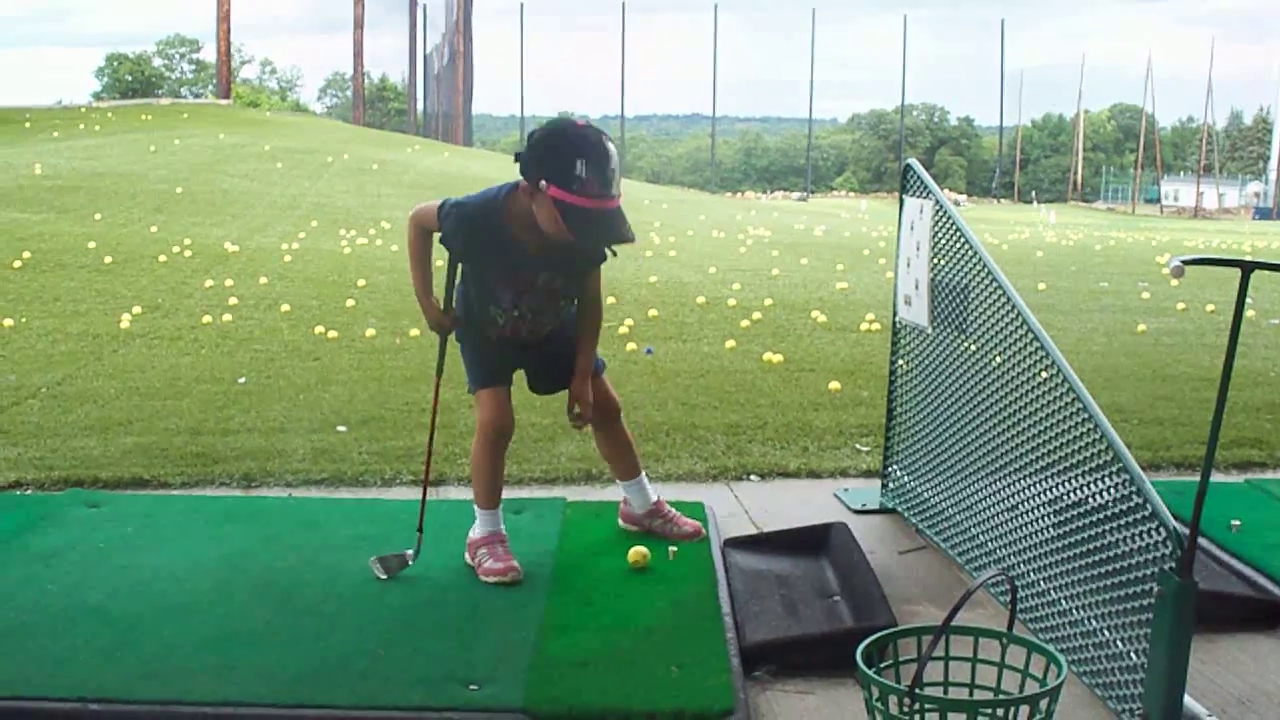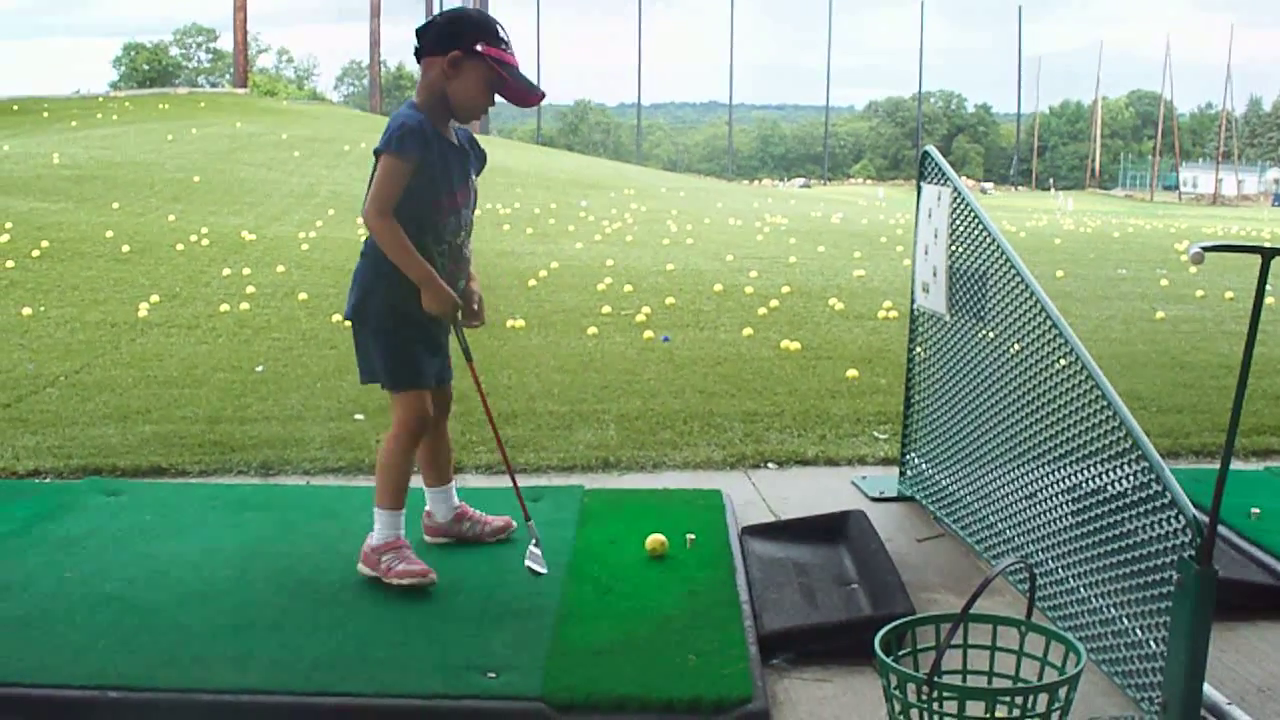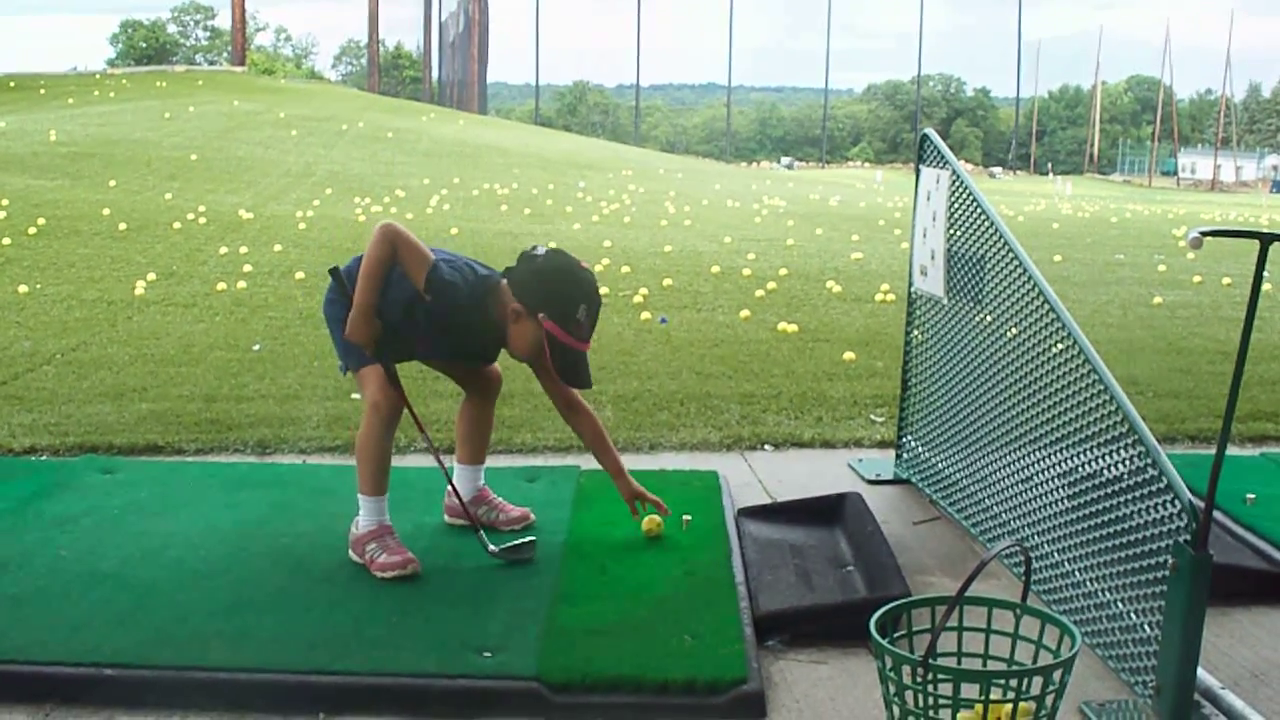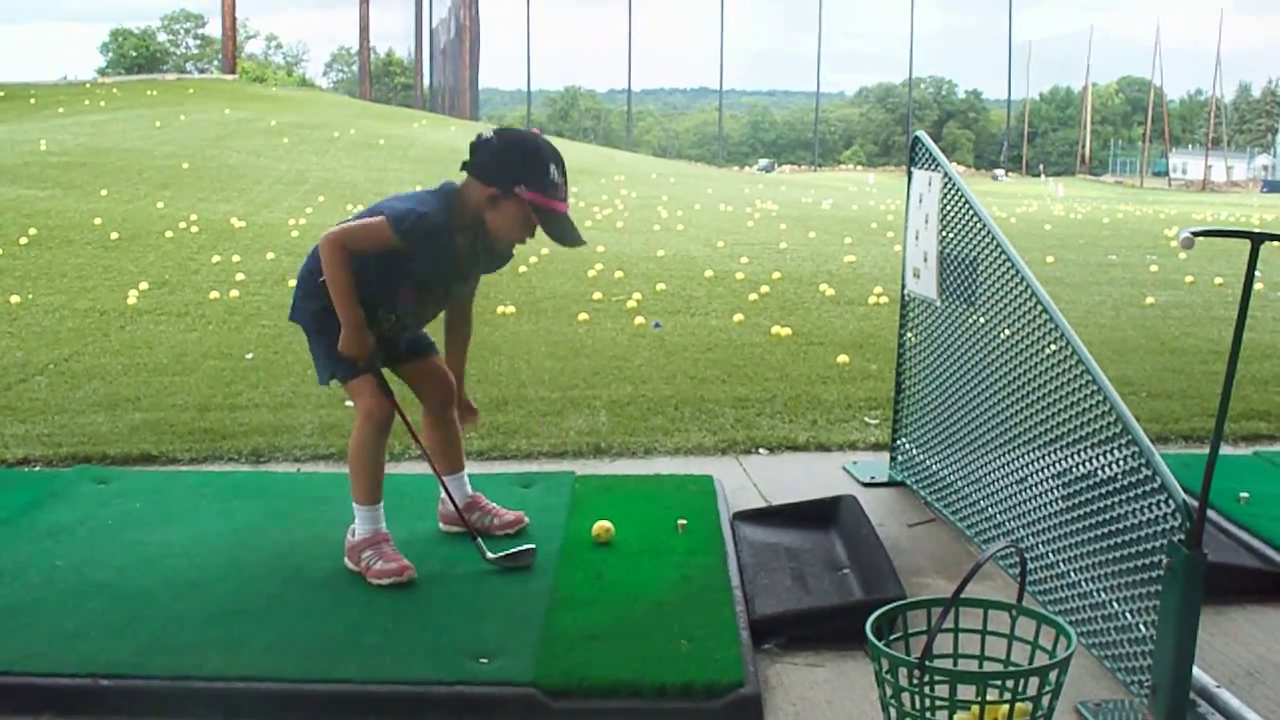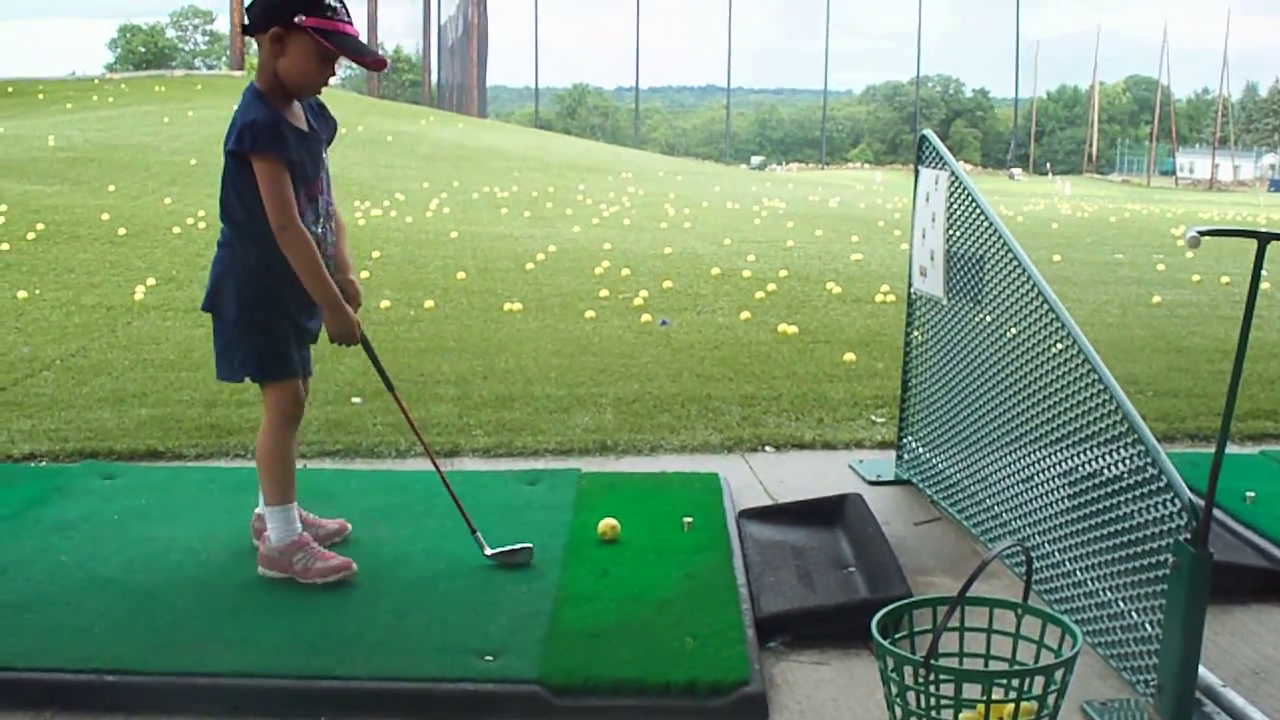
dt=1s
person 1, frame 1
left shoulder: (583, 234)
right shoulder: (476, 216)
left elbow: (589, 304)
right elbow: (418, 220)
left wrist: (581, 377)
right wrist: (426, 301)
left hip: (553, 328)
right hip: (486, 329)
left knee: (605, 406)
right knee: (496, 420)
left ankle: (641, 504)
right ankle: (485, 533)
person 1, frame 2
left shoulder: (459, 143)
right shoulder: (410, 130)
right elbow: (377, 214)
left wrist: (467, 282)
right wrist: (432, 285)
left hip: (424, 301)
right hip: (392, 298)
left knee: (438, 404)
right knee: (415, 410)
left ankle: (443, 510)
right ankle: (383, 540)
person 1, frame 3
left shoulder: (522, 323)
right shoulder: (455, 292)
left elbow: (571, 406)
right elbow: (386, 232)
left wrist: (622, 479)
right wrist: (362, 315)
left hip: (413, 312)
right hip: (358, 301)
left knee: (486, 380)
right knee: (384, 396)
left ankle: (467, 494)
right ankle: (368, 528)
person 1, frame 4
left shoulder: (481, 241)
right shoulder: (424, 221)
left elbow: (458, 312)
right elbow: (332, 242)
left wrist: (459, 388)
right wrist: (353, 327)
left hip: (388, 313)
right hip: (330, 299)
left knee: (439, 389)
right knee: (376, 404)
left ankle: (459, 502)
right ankle: (365, 535)
person 1, frame 5
left shoulder: (309, 114)
right shoulder: (259, 124)
left elbow: (324, 201)
right elbow: (286, 227)
left wrist: (344, 270)
right wrist: (333, 305)
left hip: (290, 286)
right hip: (256, 289)
left knee: (283, 401)
right knee: (287, 402)
left ankle: (273, 514)
right ankle: (281, 541)
